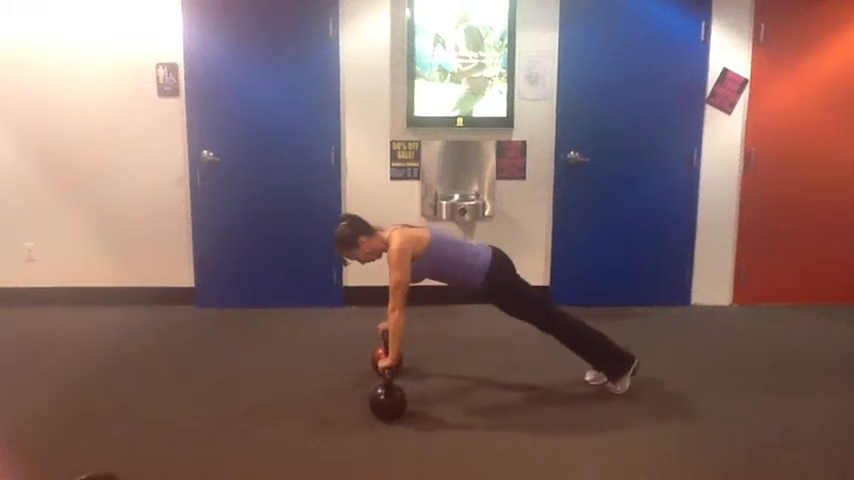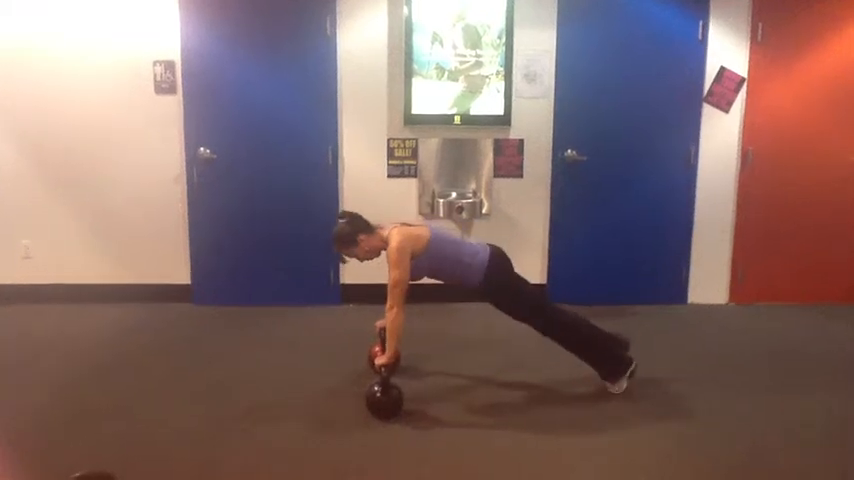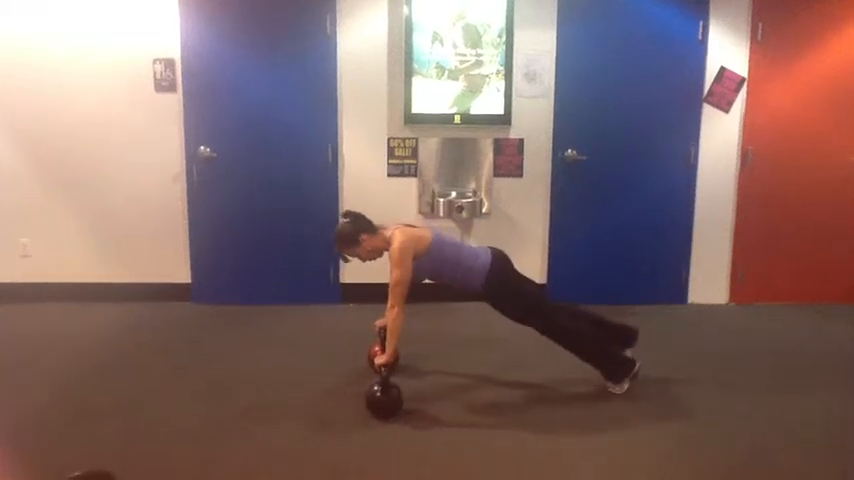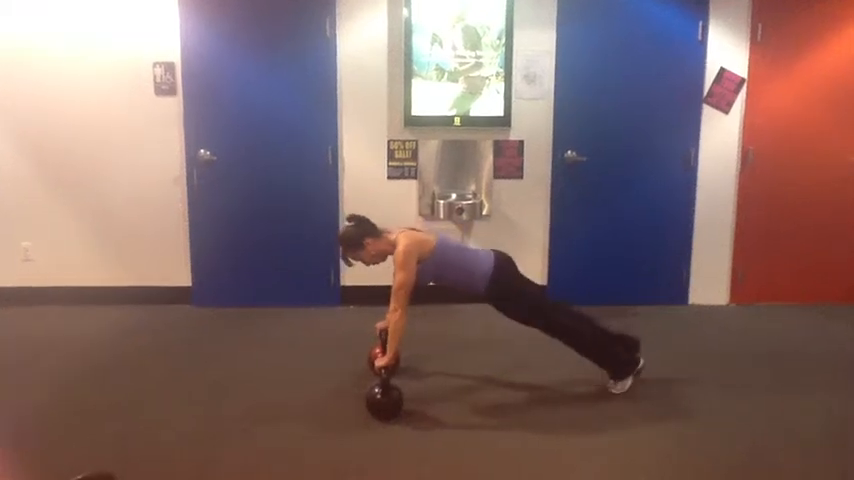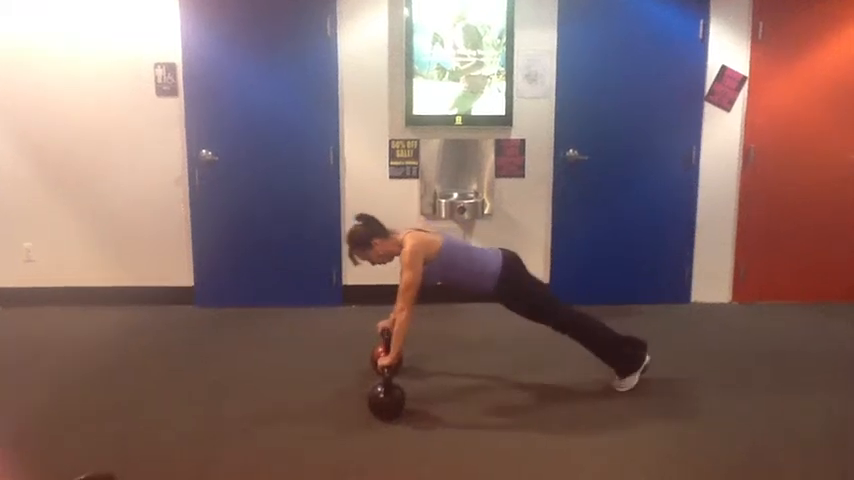
dt=0.1s
person 1, frame 1
left shoulder: (398, 246)
right shoulder: (394, 237)
left elbow: (397, 306)
left wrist: (392, 357)
right wrist: (392, 323)
left hip: (490, 273)
right hip: (488, 264)
left knee: (547, 318)
right knee: (546, 314)
left ankle: (619, 364)
right ankle: (608, 360)
person 1, frame 2
left shoulder: (397, 245)
right shoulder: (392, 235)
left elbow: (396, 305)
left wrist: (388, 355)
right wrist: (388, 321)
left hip: (488, 272)
right hip: (487, 263)
left knee: (545, 318)
right knee: (544, 310)
left ankle: (618, 367)
right ankle: (611, 346)
person 1, frame 3
left shoulder: (399, 245)
right shoulder: (394, 235)
left elbow: (396, 305)
left wrist: (388, 354)
right wrist: (388, 320)
left hip: (490, 276)
right hip: (489, 266)
left knee: (547, 319)
right knee: (548, 310)
left ankle: (620, 369)
right ankle: (621, 337)
person 1, frame 4
left shoulder: (404, 249)
right shoulder: (399, 240)
left elbow: (399, 308)
right elbow: (399, 297)
left wrist: (389, 356)
right wrist: (388, 322)
left hip: (494, 278)
right hip: (493, 269)
left knee: (551, 320)
right knee: (553, 313)
left ankle: (625, 365)
right ankle: (625, 347)
person 1, frame 5
left shoulder: (411, 249)
right shoulder: (406, 241)
left elbow: (406, 307)
right elbow: (406, 293)
left wrist: (392, 356)
right wrist: (391, 320)
left hip: (502, 277)
right hip: (500, 268)
left knee: (559, 318)
right knee: (559, 314)
left ankle: (630, 362)
right ankle: (631, 350)
